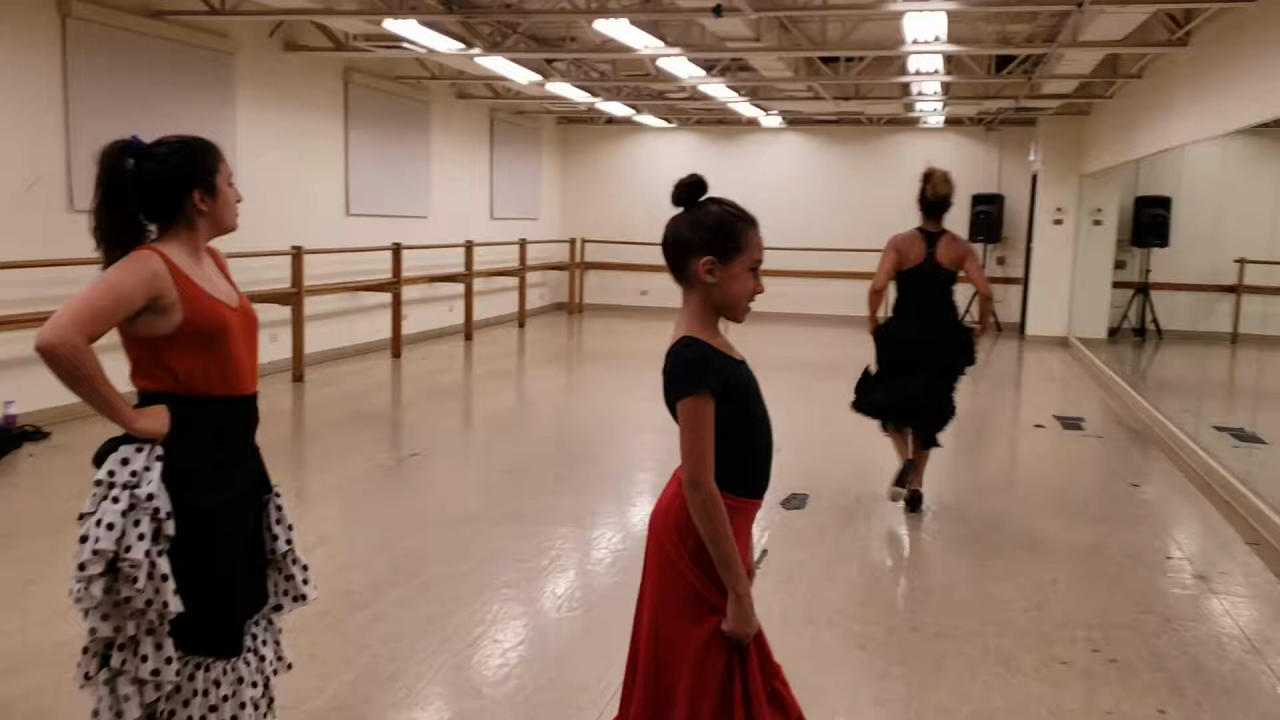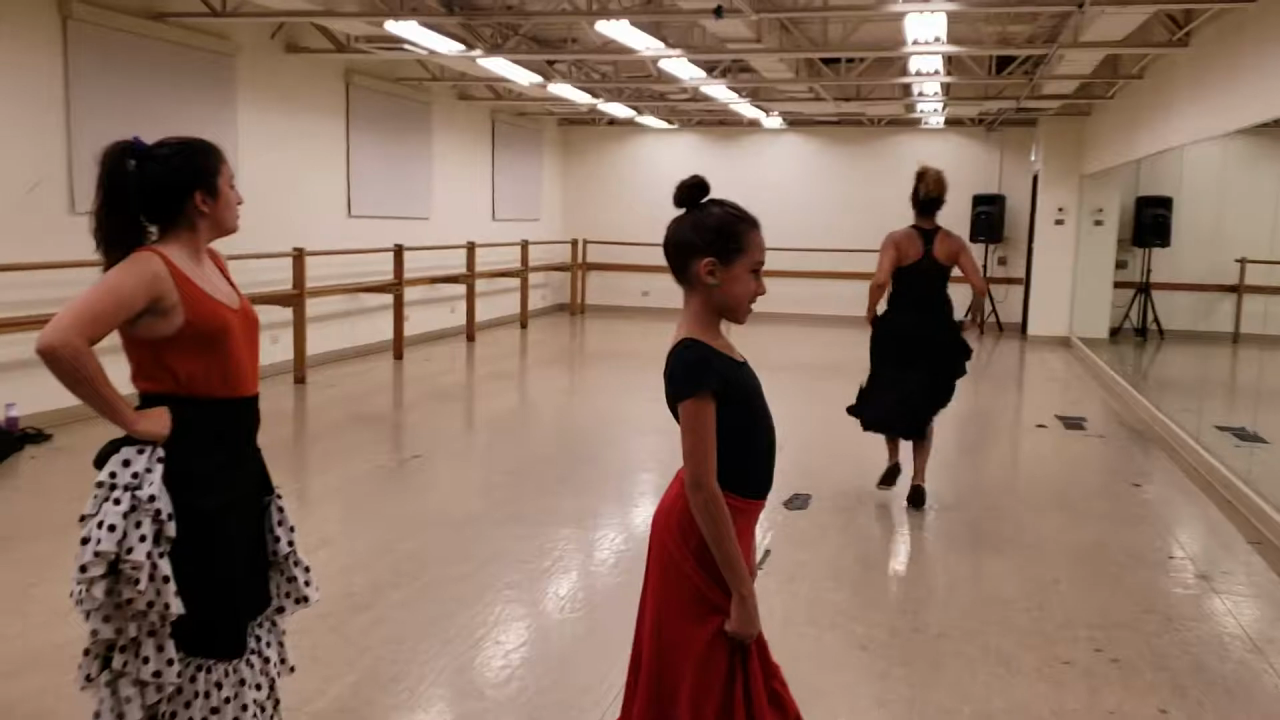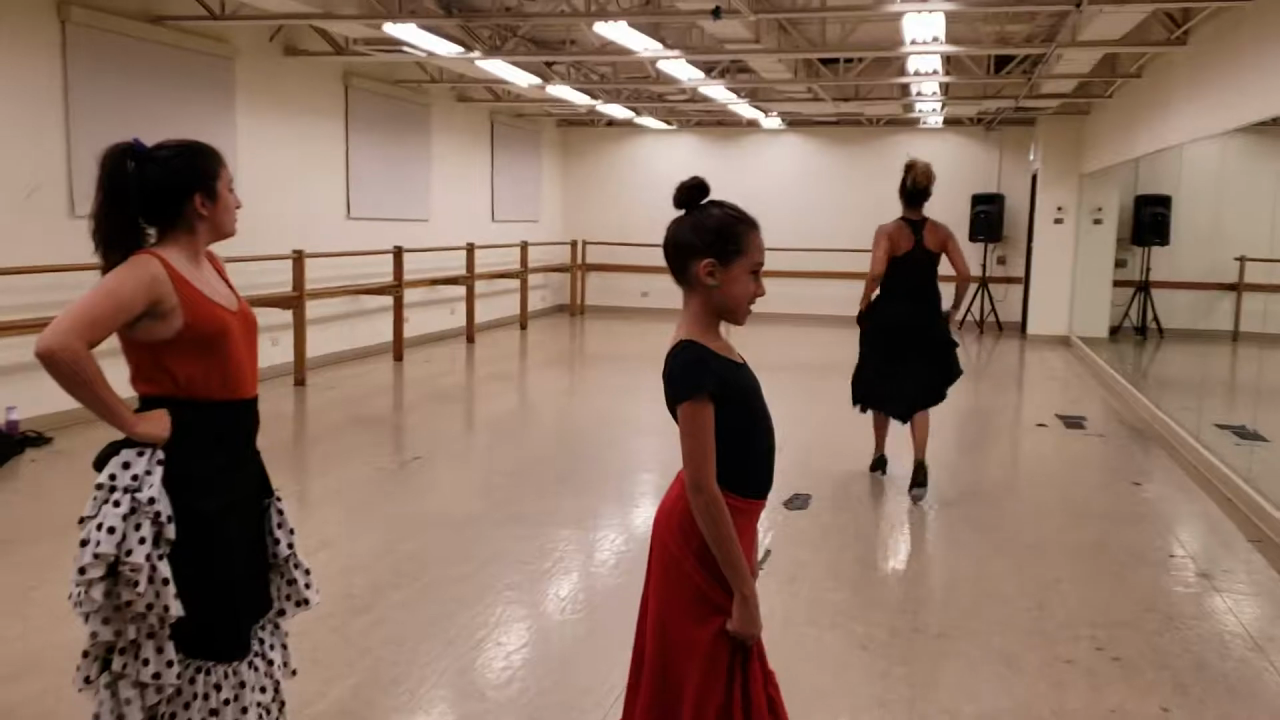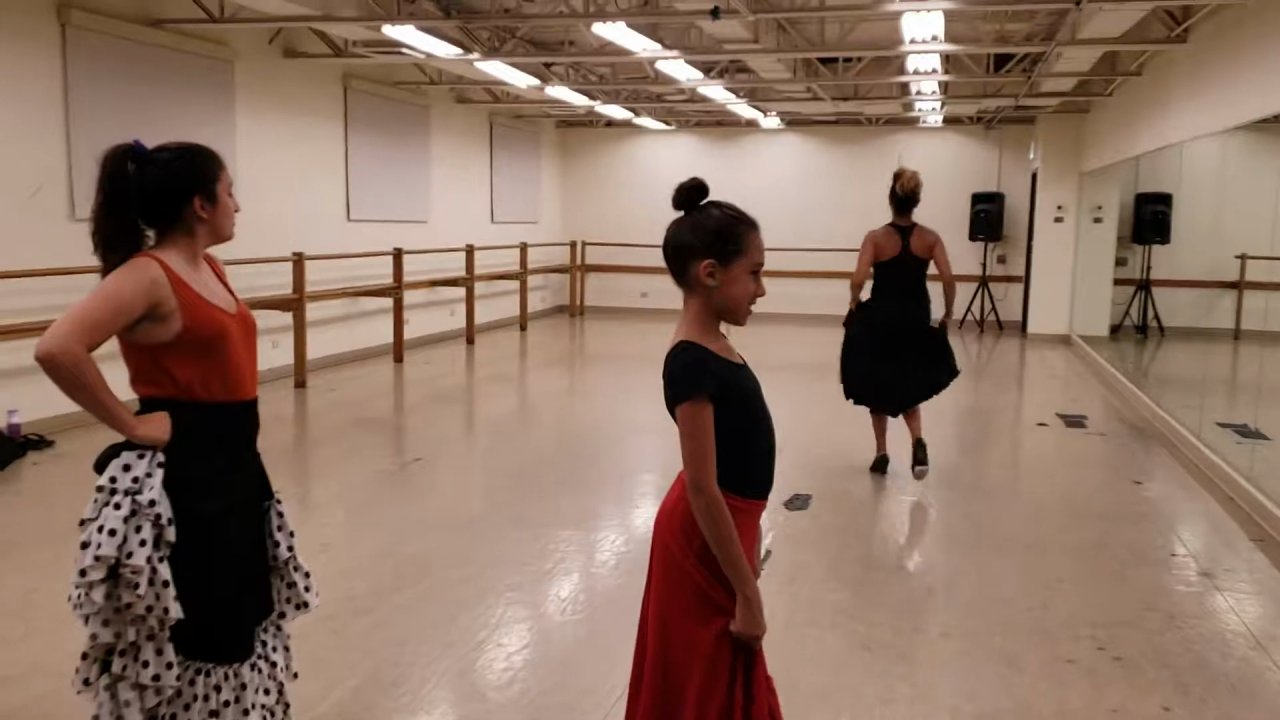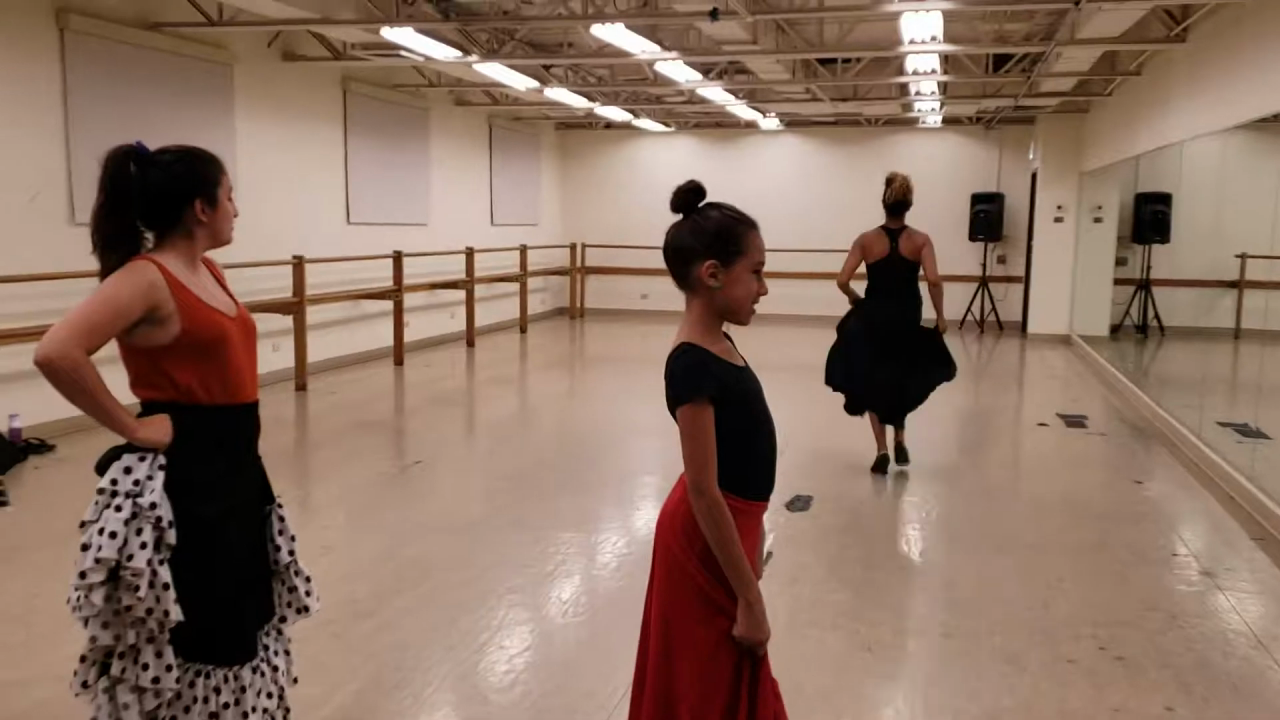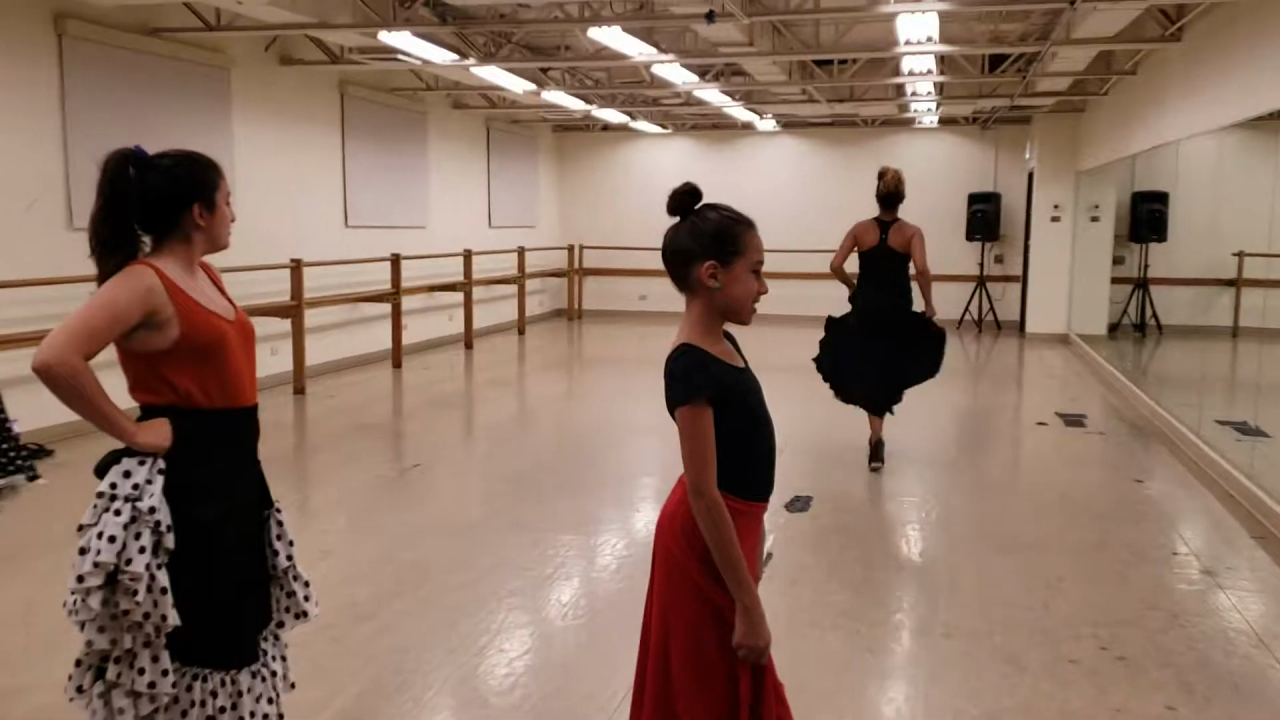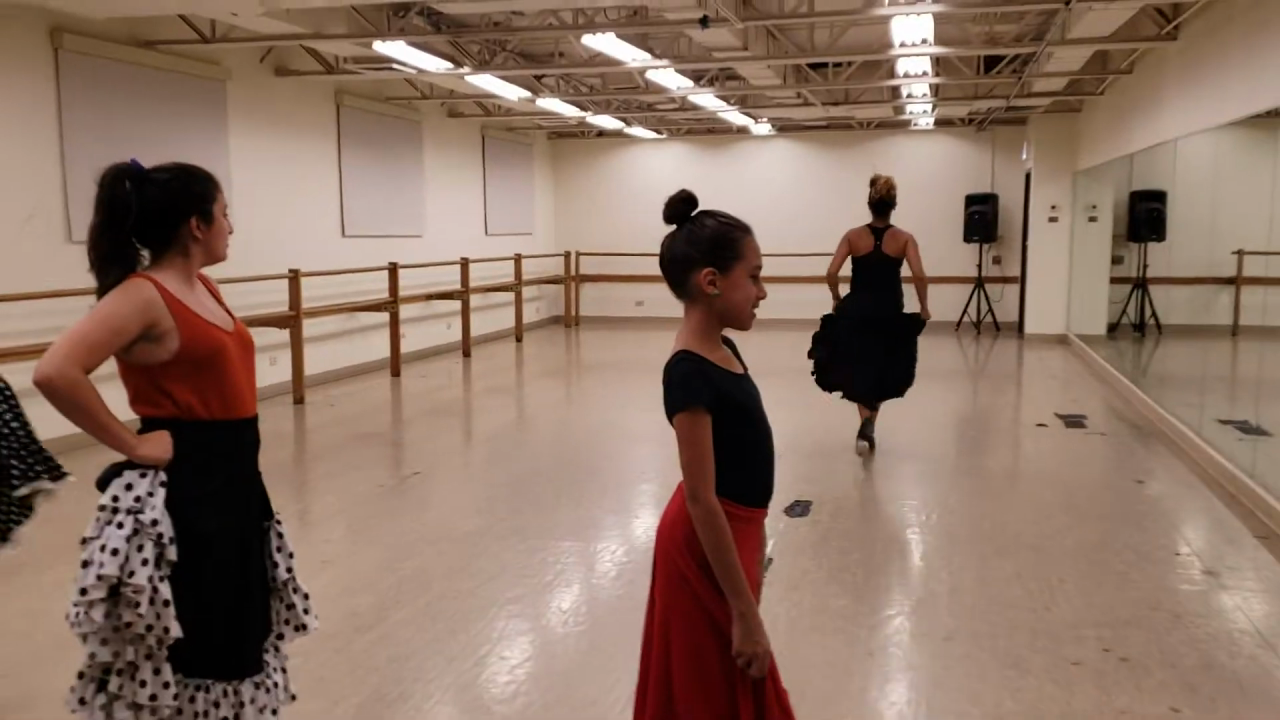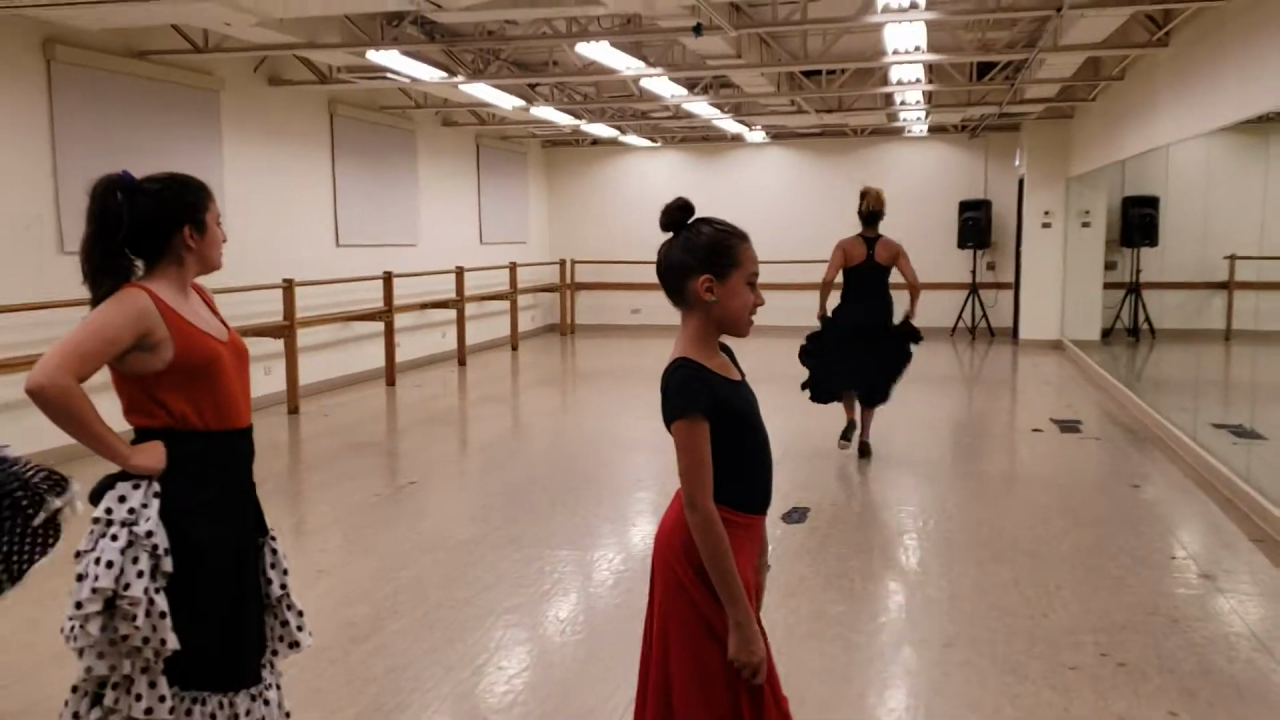
dt=0.1s
person 1, frame 1
left shoulder: (210, 260)
right shoulder: (148, 267)
right elbow: (57, 339)
right wrist: (127, 417)
left hip: (231, 455)
right hip: (180, 464)
left knee: (228, 601)
right knee: (184, 618)
person 1, frame 2
left shoulder: (210, 262)
right shoulder: (149, 269)
right elbow: (58, 342)
right wrist: (128, 419)
left hip: (233, 457)
right hip: (181, 466)
left knee: (231, 602)
right knee: (184, 620)
person 1, frame 3
left shoulder: (209, 264)
right shoulder: (148, 272)
right elbow: (57, 346)
right wrist: (128, 421)
left hip: (232, 458)
right hip: (181, 468)
left knee: (232, 606)
right knee: (186, 622)
person 1, frame 4
left shoulder: (208, 267)
right shoulder: (147, 275)
right elbow: (57, 349)
right wrist: (128, 424)
left hip: (232, 460)
right hip: (182, 470)
left knee: (233, 608)
right knee: (186, 624)
person 1, frame 5
left shoulder: (207, 271)
right shoulder: (145, 279)
right elbow: (56, 353)
right wrist: (129, 427)
left hip: (233, 464)
right hip: (183, 473)
left knee: (234, 614)
right knee: (188, 630)
person 1, frame 6
left shoulder: (205, 275)
right shoulder: (143, 283)
right elbow: (55, 359)
right wrist: (129, 432)
left hip: (233, 468)
right hip: (182, 477)
left knee: (233, 617)
right knee: (187, 632)
person 1, frame 7
left shoulder: (203, 287)
right shoulder: (142, 296)
right elbow: (55, 373)
right wrist: (130, 445)
left hip: (233, 478)
right hip: (183, 490)
left knee: (237, 630)
right knee: (191, 645)
person 1, frame 8
left shoulder: (198, 297)
right shoulder: (136, 306)
right elbow: (47, 382)
right wrist: (124, 454)
left hip: (228, 489)
right hip: (178, 499)
left knee: (232, 640)
right knee: (185, 653)
person 2, frame 1
left shoulder: (709, 345)
right shoulder: (694, 359)
right elbow: (699, 485)
right wrist: (738, 594)
left hip: (719, 528)
right hip: (700, 538)
person 2, frame 2
left shoulder: (711, 347)
right shoulder: (696, 360)
right elbow: (702, 486)
right wrist: (743, 594)
left hip: (721, 529)
right hip: (703, 538)
person 2, frame 3
left shoulder: (712, 347)
right shoulder: (693, 362)
right elbow: (702, 488)
right wrist: (745, 595)
left hip: (723, 530)
right hip: (704, 539)
person 2, frame 4
left shoulder: (714, 347)
right shoulder: (692, 362)
right elbow: (702, 489)
right wrist: (747, 596)
left hip: (725, 531)
right hip: (705, 540)
person 2, frame 5
left shoulder: (720, 347)
right shoulder: (693, 365)
right elbow: (703, 491)
right wrist: (749, 600)
left hip: (729, 531)
right hip: (706, 543)
person 2, frame 6
left shoulder: (723, 346)
right shoulder: (692, 366)
right elbow: (703, 492)
left wrist: (752, 552)
right wrist: (748, 604)
left hip: (729, 532)
right hip: (707, 543)
person 2, frame 7
left shoulder: (724, 352)
right shoulder: (690, 373)
right elbow: (701, 500)
left wrist: (752, 555)
right wrist: (745, 614)
left hip: (729, 539)
right hip: (704, 550)
person 2, frame 8
left shoulder: (722, 359)
right shoulder: (688, 379)
right elbow: (698, 508)
left wrist: (756, 558)
right wrist: (742, 622)
left hip: (728, 546)
right hip: (703, 556)
person 3, frame 1
left shoulder: (900, 242)
right shoulder: (960, 247)
left elbow: (877, 287)
right elbow: (985, 294)
left wrist: (874, 319)
right wrist: (982, 324)
left hip: (902, 334)
right hip: (941, 338)
left knee: (891, 400)
right knee: (929, 410)
left ankle: (907, 461)
right ankle: (915, 486)
person 3, frame 2
left shoulder: (897, 239)
right shoulder: (953, 243)
left elbow: (880, 282)
right elbow: (980, 288)
left wrist: (871, 311)
right wrist: (971, 317)
left hip: (898, 327)
right hip: (936, 331)
left knee: (888, 401)
right knee: (923, 406)
left ankle: (893, 463)
right ankle: (917, 483)
person 3, frame 3
left shoulder: (887, 231)
right shoulder: (942, 232)
left elbow: (875, 275)
right elbow: (964, 275)
left wrist: (864, 303)
right wrist: (952, 309)
left hip: (888, 316)
right hip: (927, 319)
left knee: (881, 387)
right knee: (918, 392)
left ankle: (879, 454)
right ankle: (919, 463)
person 3, frame 4
left shoulder: (876, 237)
right shoulder: (930, 237)
left elbow: (858, 280)
right elbow: (948, 279)
left wrist: (854, 305)
right wrist: (947, 315)
left hip: (880, 319)
right hip: (916, 321)
left knee: (875, 384)
right knee: (911, 385)
left ankle: (881, 454)
right ankle: (917, 442)
person 3, frame 5
left shoulder: (868, 238)
right shoulder: (920, 240)
left elbow: (842, 279)
right elbow: (933, 279)
left wrist: (857, 301)
right wrist: (940, 316)
left hip: (872, 320)
right hip: (908, 321)
left knee: (873, 386)
right knee: (904, 383)
left ankle: (882, 454)
right ankle: (899, 444)
person 3, frame 6
left shoulder: (860, 229)
right shoulder: (911, 232)
left elbow: (835, 266)
right elbow: (922, 269)
left wrist: (855, 289)
right wrist: (929, 306)
left hip: (866, 308)
right hip: (899, 310)
left knee: (865, 376)
right knee: (892, 373)
left ankle: (877, 439)
right ankle: (878, 435)
person 3, frame 7
left shoulder: (853, 236)
right shoulder: (904, 238)
left elbow: (831, 272)
right elbow: (919, 276)
left wrist: (838, 299)
right wrist: (924, 307)
left hip: (857, 311)
right hip: (890, 313)
left knee: (855, 371)
right knee: (882, 371)
left ankle: (866, 425)
right ankle: (869, 431)
person 3, frame 8
left shoulder: (845, 245)
right shoulder: (893, 248)
left elbow: (827, 280)
right elbow: (914, 284)
left wrist: (822, 309)
right wrist: (911, 311)
left hip: (848, 318)
right hip: (880, 320)
left knee: (843, 373)
right knee: (872, 378)
left ankle: (851, 420)
right ankle: (864, 440)
